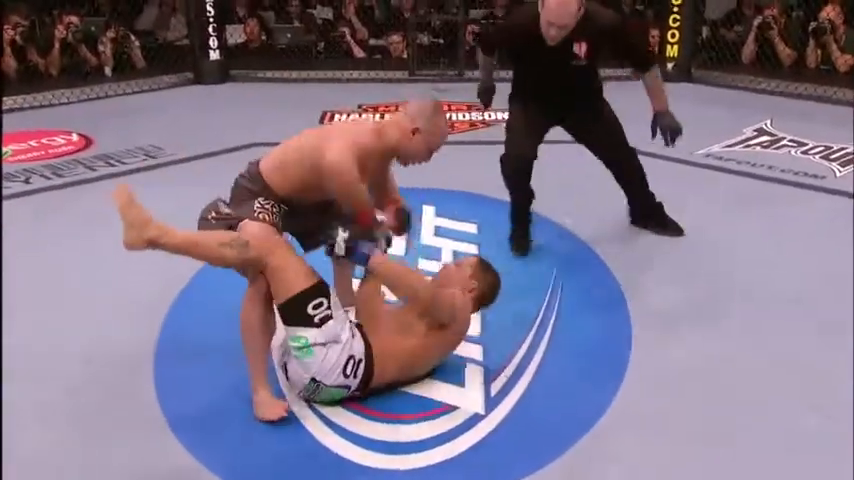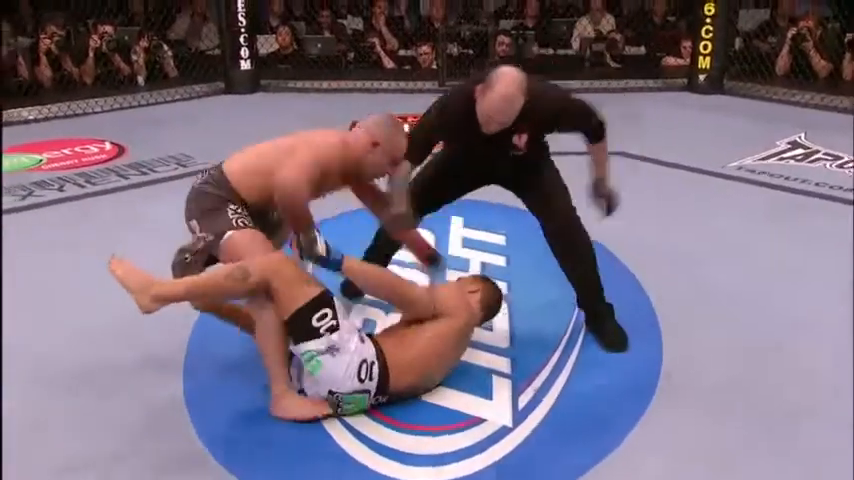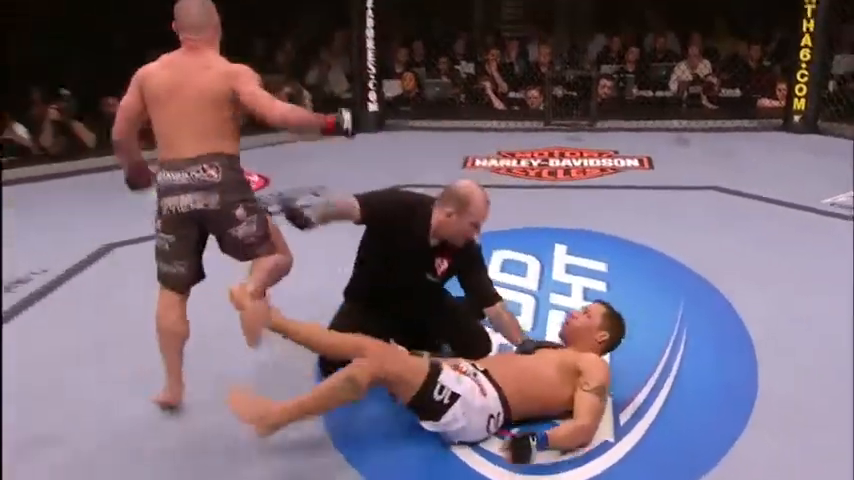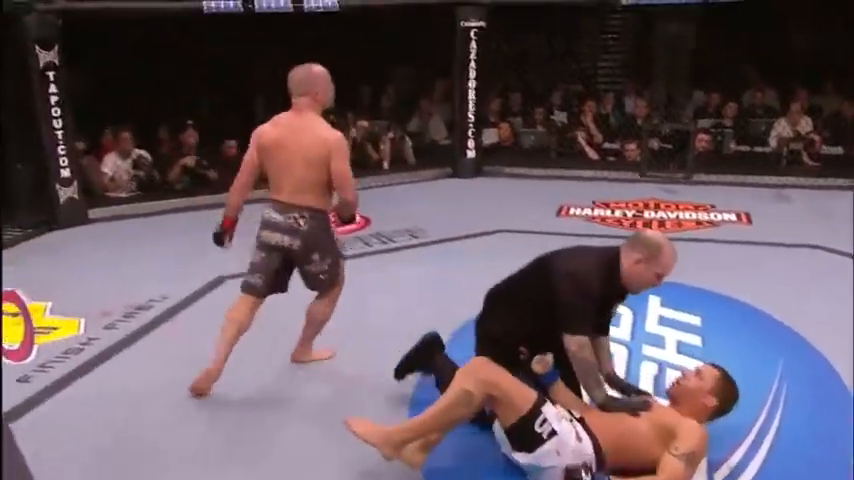
dt=0.7s
person 1, frame 1
left shoulder: (452, 317)
right shoulder: (433, 317)
left elbow: (422, 291)
right elbow: (370, 312)
left wrist: (362, 251)
right wrist: (367, 257)
left hip: (336, 365)
right hip: (337, 358)
left knee: (268, 244)
left ankle: (153, 233)
person 1, frame 2
left shoulder: (461, 305)
right shoulder: (443, 332)
left elbow: (395, 289)
left wrist: (332, 259)
left hip: (354, 370)
right hip: (346, 383)
left knee: (276, 265)
right knee: (273, 296)
left ankle: (160, 292)
person 1, frame 3
left shoulder: (593, 368)
right shoulder: (550, 353)
left elbow: (583, 429)
left wrist: (537, 440)
right wrist: (427, 356)
left hip: (477, 406)
right hip: (468, 379)
left knee: (378, 363)
right knee: (368, 345)
left ankle: (273, 417)
right ankle: (275, 321)
person 1, frame 4
left shoulder: (691, 433)
right shoulder: (654, 411)
right wrist: (549, 375)
right hip: (567, 429)
left knee: (485, 376)
right knee: (478, 365)
left ankle: (396, 437)
right ankle: (419, 446)
person 2, frame 1
left shoulder: (382, 147)
right shoulder: (368, 137)
left elbow: (385, 192)
right elbow: (335, 164)
left wrist: (394, 206)
right wrist: (367, 218)
right hip: (261, 193)
right knee: (264, 282)
left ankle: (345, 305)
right ankle: (260, 390)
person 2, frame 2
left shoulder: (354, 165)
right shoulder: (332, 147)
left elbow: (386, 210)
right elbow: (288, 185)
left wrist: (423, 249)
right wrist: (307, 231)
left hip: (243, 202)
right hip: (214, 199)
person 2, frame 3
left shoulder: (148, 74)
right shoulder: (232, 73)
left elbow: (120, 134)
right elbow: (278, 113)
left wrist: (136, 171)
right wrist: (329, 122)
left hip: (172, 187)
right hip: (221, 182)
left knee: (172, 292)
right knee: (278, 258)
left ankle: (172, 387)
right ankle: (251, 290)
person 2, frame 4
left shoulder: (265, 131)
right shoulder: (332, 139)
left elbow: (241, 183)
right elbow: (348, 197)
left wrist: (227, 224)
right wrist: (346, 215)
left hip: (272, 221)
right hip: (311, 228)
left knee: (250, 297)
right knee: (332, 284)
right ankle: (303, 350)
person 3, frame 1
left shoulder: (604, 23)
right shoulder: (518, 24)
left elbow: (645, 62)
right elbow: (486, 43)
left wrist: (661, 111)
right wrist: (486, 81)
left hip: (584, 99)
right hip: (534, 101)
left knee: (621, 155)
right knee: (516, 158)
left ankle: (646, 212)
right ankle: (521, 223)
person 3, frame 2
left shoulder: (545, 103)
right shoulder: (457, 103)
left elbow: (595, 129)
right elbow: (403, 159)
left wrist: (601, 180)
left hip: (528, 164)
right hip: (461, 158)
left knee: (564, 229)
right knee: (404, 208)
left ankle: (598, 314)
person 3, frame 3
left shoulder: (466, 251)
right shoulder: (397, 207)
left elbow: (490, 302)
right elbow: (348, 207)
left wrist: (523, 345)
right wrist: (311, 216)
left hip: (423, 301)
right hip: (370, 297)
left knee: (476, 347)
right knee: (333, 361)
person 3, frame 4
left shoulder: (613, 277)
right shoulder: (582, 276)
left elbow: (598, 332)
right elbow: (578, 346)
left wrist: (611, 377)
right wrist: (602, 399)
left hip: (545, 330)
right hip: (503, 327)
right knee: (485, 412)
right ankle: (433, 359)
